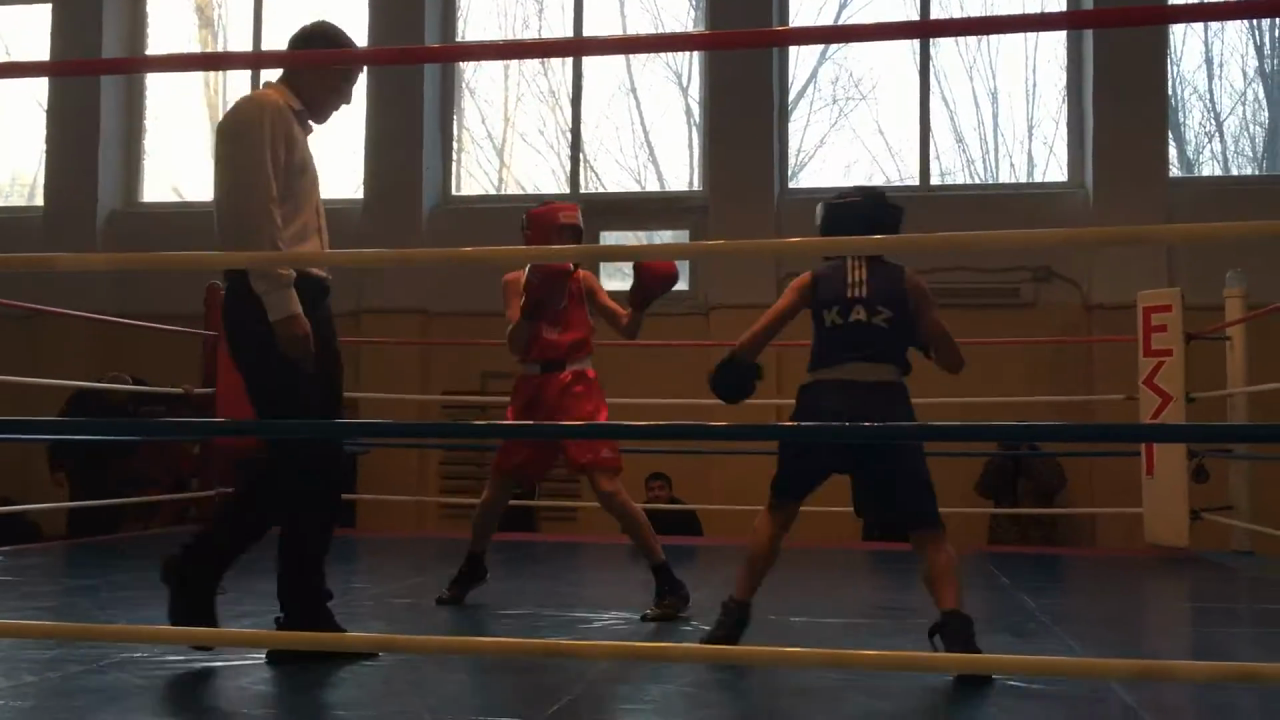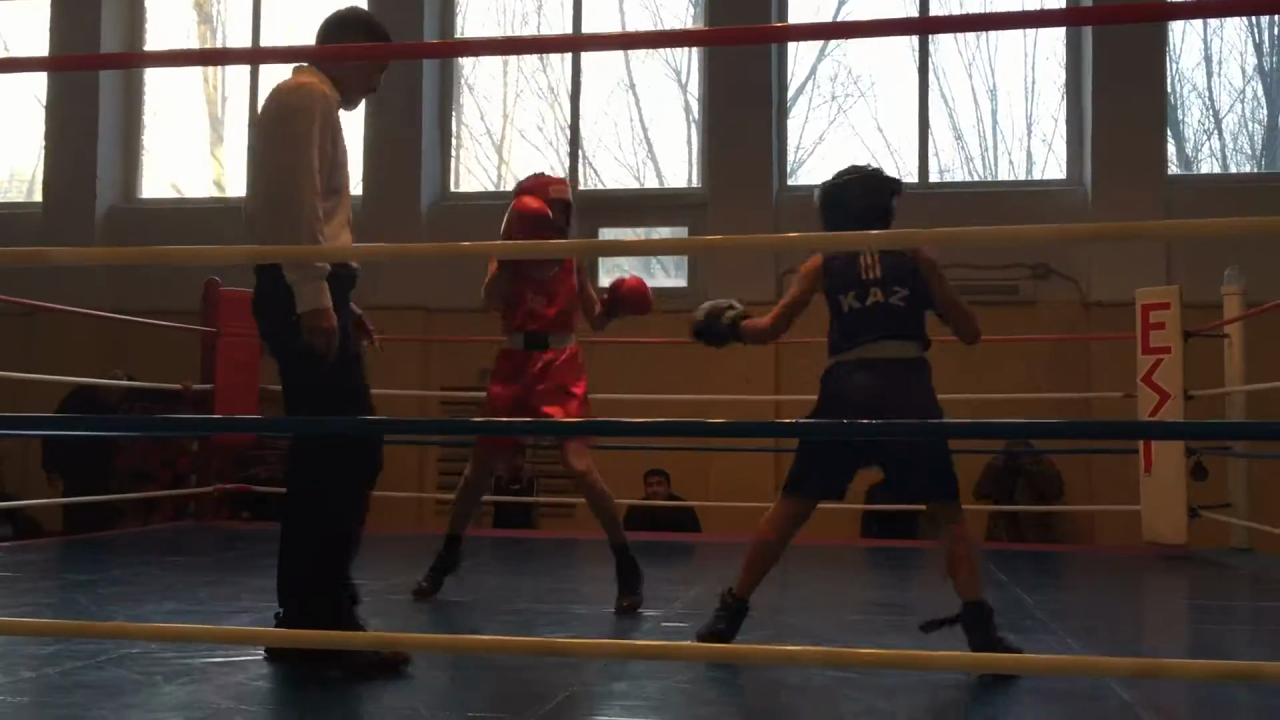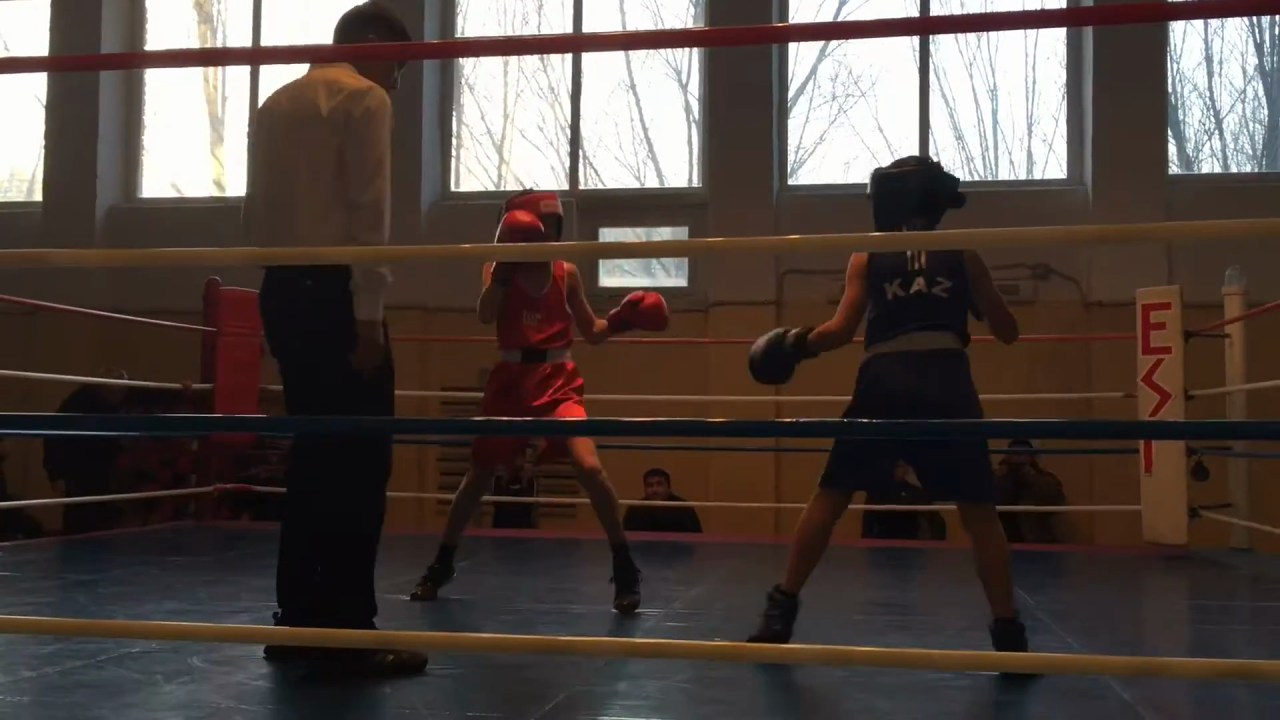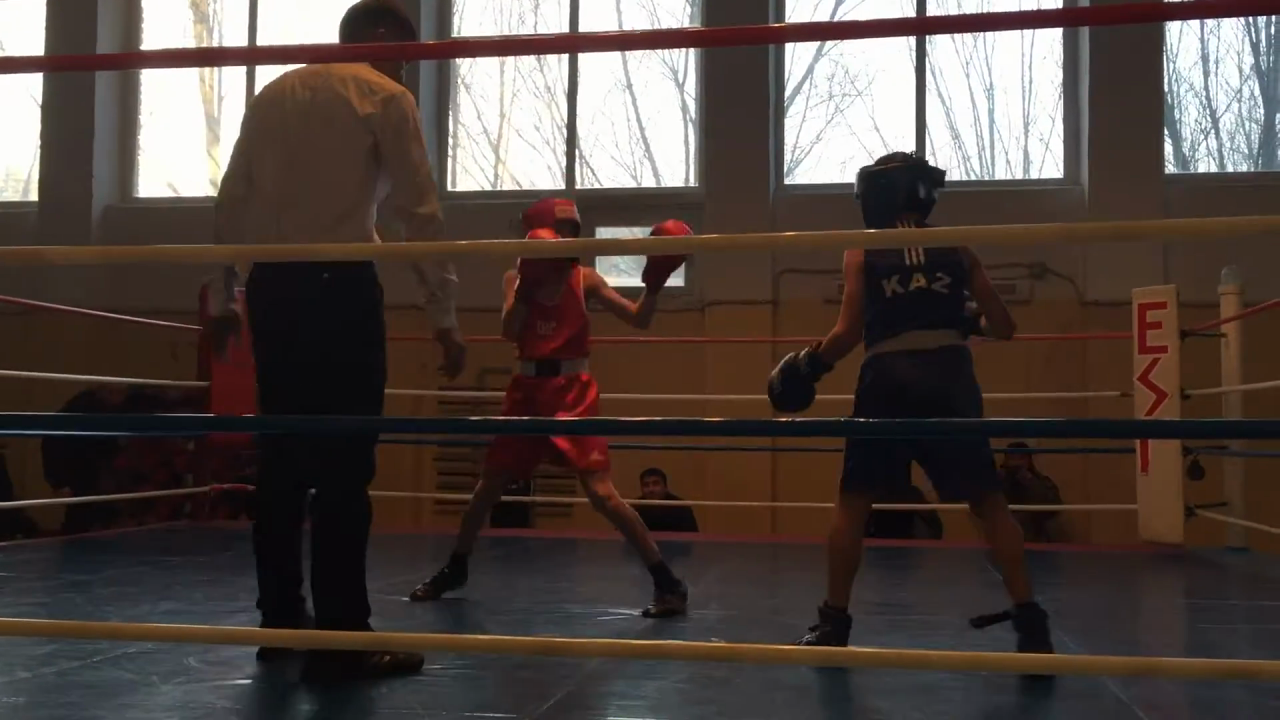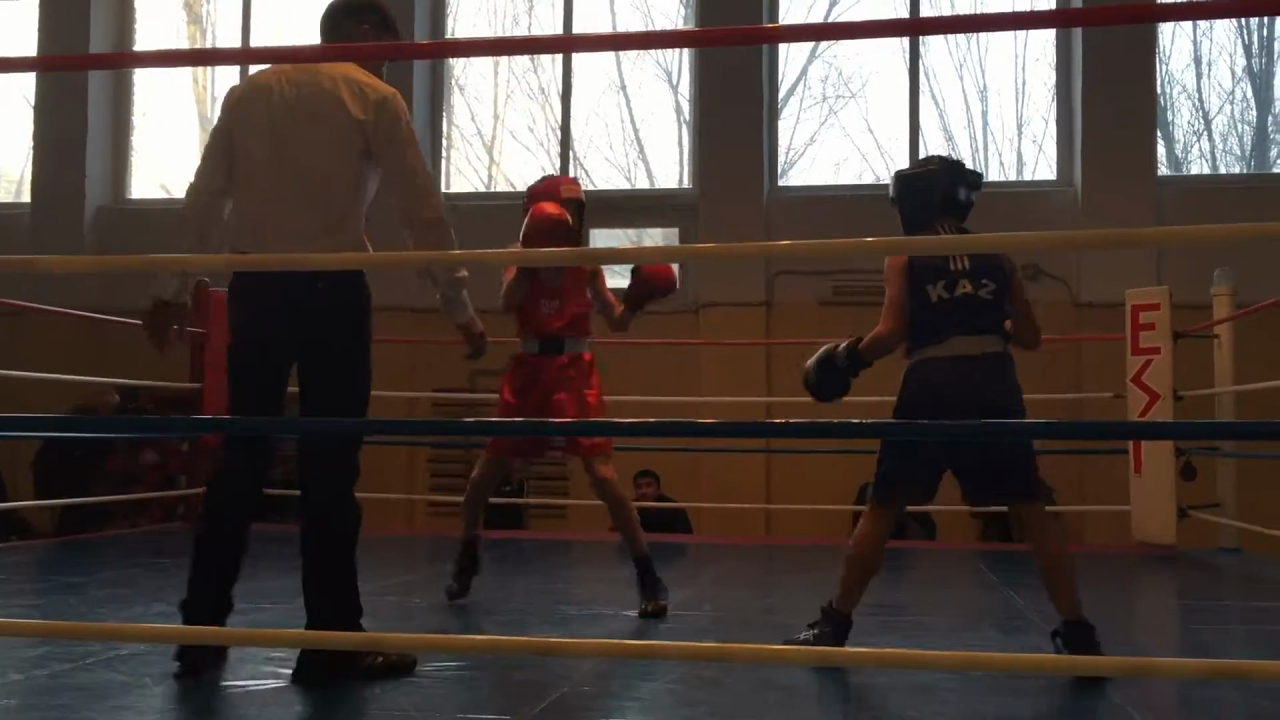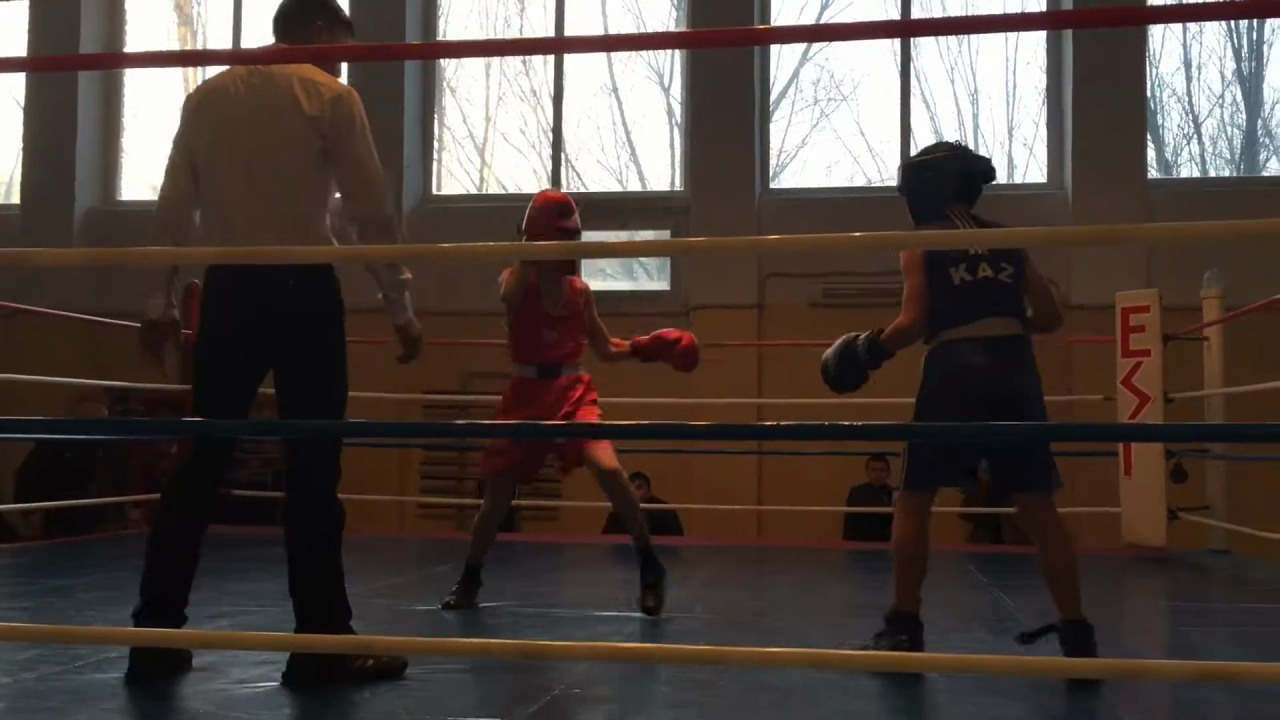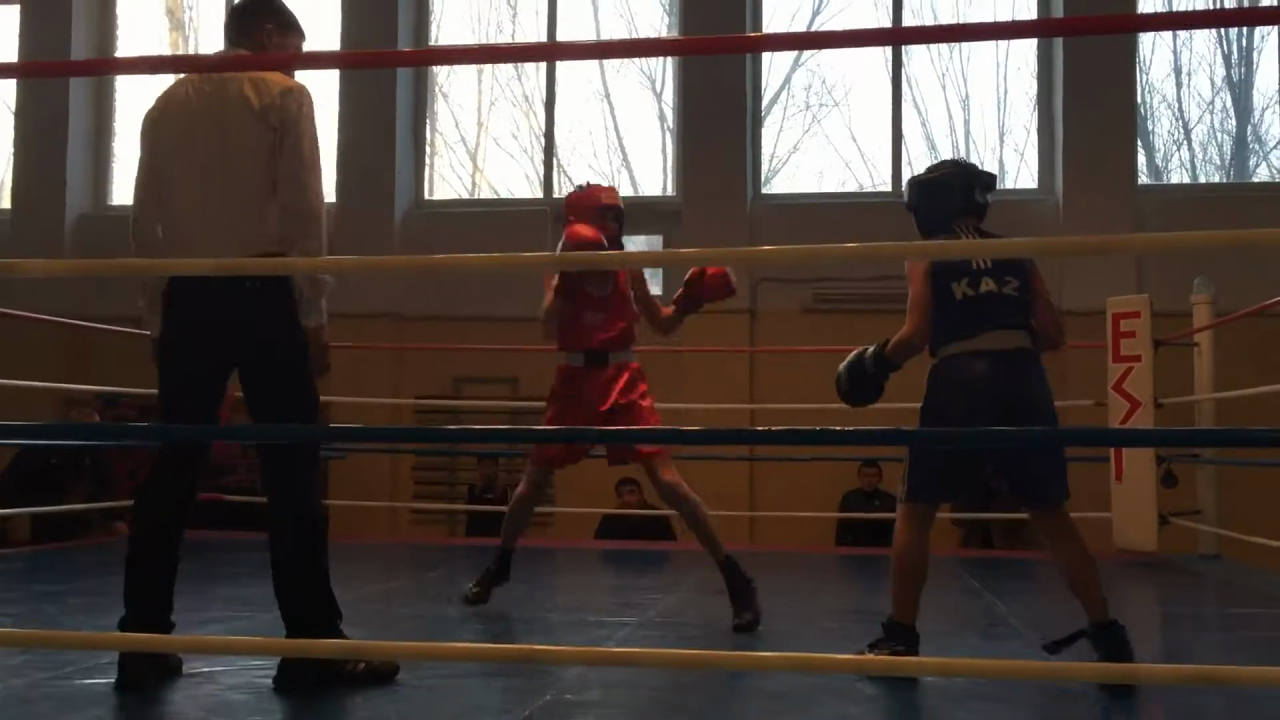
dt=0.2s
person 1, frame 1
left shoulder: (292, 125)
right shoulder: (262, 112)
right elbow: (252, 217)
right wrist: (281, 307)
left hip: (302, 307)
right hip: (270, 308)
left knee: (320, 462)
right knee: (297, 459)
left ankle: (305, 615)
right ankle: (196, 571)
person 1, frame 2
left shoulder: (298, 101)
right shoulder: (307, 96)
right elbow: (296, 203)
left wrist: (338, 301)
right wrist: (313, 296)
left hip: (304, 295)
right hip: (303, 297)
left knee: (321, 454)
right knee: (353, 450)
left ankle: (304, 619)
right ankle: (324, 619)
person 1, frame 3
left shoulder: (277, 102)
right shoulder: (363, 97)
left elbow: (258, 212)
right elbow: (368, 209)
right wrist: (369, 308)
left hip: (284, 289)
right hip: (332, 295)
left knee: (316, 455)
right knee: (361, 459)
left ankle: (299, 621)
right ankle: (344, 632)
person 1, frame 4
left shoulder: (270, 95)
right shoulder: (384, 97)
left elbow: (230, 204)
right elbow: (418, 213)
left wrist: (222, 298)
right wrist: (444, 316)
left hip: (270, 287)
right hip: (338, 287)
left knee: (282, 455)
right knee: (344, 461)
left ankle: (280, 618)
right ankle: (340, 636)
person 1, frame 5
left shoulder: (249, 91)
right shoulder: (374, 98)
left elbow: (203, 198)
right elbow: (422, 210)
left wrist: (175, 289)
right wrist: (460, 307)
left hip: (256, 288)
right hip: (330, 290)
left knee: (241, 456)
right knee: (329, 463)
left ankle: (203, 626)
right ankle: (331, 639)
person 1, frame 6
left shoulder: (207, 96)
right shoulder: (330, 96)
left elbow: (173, 209)
right elbow: (371, 208)
left wrist: (163, 303)
right wrist: (401, 307)
left hip: (227, 289)
right hip: (300, 288)
left knee: (205, 458)
right knee: (312, 465)
left ankle: (156, 632)
right ankle: (322, 642)
person 1, frame 7
left shoulder: (166, 105)
right shoulder: (282, 94)
left elbow: (145, 225)
right elbow: (302, 207)
left wrist: (155, 317)
right wrist: (314, 312)
left hip: (189, 298)
right hip: (261, 292)
left knee: (173, 465)
right knee: (291, 468)
left ankle: (144, 642)
right ankle: (313, 645)
person 2, frame 1
left shoulder: (813, 279)
right shoulder: (907, 281)
left elbow: (755, 339)
right elbow: (953, 363)
left wrist: (733, 367)
right wrist: (919, 337)
left hip: (822, 405)
right hip: (886, 407)
left knee: (778, 512)
right knee: (928, 534)
left ankle: (734, 616)
right ankle: (954, 627)
person 2, frame 2
left shoulder: (824, 264)
right shoulder: (917, 258)
left elbow: (770, 329)
right elbow: (969, 332)
left wrist: (730, 323)
right wrist: (936, 303)
left hip: (847, 389)
right hip: (908, 388)
left knee: (792, 505)
right knee: (947, 511)
left ankle: (730, 611)
right ankle: (978, 622)
person 2, frame 3
left shoulder: (867, 258)
right shoulder: (962, 254)
left elbow: (840, 332)
right elbow: (1007, 333)
left wrist: (794, 344)
left hip: (884, 381)
right hip: (946, 380)
left knee: (829, 498)
right knee: (978, 512)
left ankle: (781, 610)
right ankle: (1008, 633)
person 2, frame 4
left shoulder: (862, 253)
right shoulder: (957, 249)
left elbow: (849, 331)
right elbow: (1004, 328)
left wrist: (808, 364)
right wrist: (973, 318)
left hip: (887, 379)
right hip: (949, 376)
left knee: (853, 503)
right knee: (988, 502)
left ankle: (832, 624)
right ankle: (1029, 620)
person 2, frame 5
left shoulder: (902, 256)
right shoulder: (996, 254)
left elbow: (891, 334)
right elbow: (1030, 337)
left wrist: (847, 358)
left hip: (931, 384)
right hip: (992, 384)
left knee: (883, 509)
right knee: (1030, 511)
left ankle: (833, 623)
right ankle: (1077, 634)
person 2, frame 6
left shoulder: (920, 243)
right shoulder: (1007, 239)
left elbow: (912, 323)
right elbow: (1050, 318)
left wrist: (868, 350)
left hip: (954, 370)
right hip: (1015, 369)
left knee: (914, 499)
right knee: (1037, 505)
left ankle: (904, 627)
right ankle: (1076, 634)
person 2, frame 7
left shoulder: (926, 256)
right shoulder: (1016, 254)
left elbow: (917, 334)
right elbow: (1053, 335)
left wrist: (877, 362)
left hip: (960, 383)
right hip: (1023, 380)
left knee: (916, 511)
right knee: (1052, 516)
left ankle: (899, 638)
right ankle: (1108, 636)
person 3, frame 1
left shoulder: (583, 281)
right shoulder: (516, 281)
left elbow: (626, 330)
right elbow: (514, 345)
left wrist: (641, 301)
right wrist: (532, 303)
left hip: (578, 391)
right hip: (532, 392)
left knee: (609, 490)
right knee: (495, 493)
left ankle: (669, 584)
right ankle: (472, 569)
person 3, frame 2
left shoulder: (573, 258)
right shoulder: (507, 252)
left elbow: (596, 321)
right elbow: (492, 303)
left wrist: (614, 304)
right wrist: (509, 255)
left hip: (560, 367)
right hip: (513, 366)
left knee: (580, 467)
right knee: (481, 467)
left ankle: (626, 567)
right ankle: (447, 556)
person 3, frame 3
left shoulder: (566, 273)
right shoulder: (499, 270)
left elbow: (592, 333)
right elbow: (486, 315)
left wrist: (621, 319)
right wrist: (504, 268)
left hip: (557, 381)
right hip: (510, 380)
left knee: (589, 468)
right knee: (478, 478)
left ankle: (625, 570)
right ankle: (442, 564)
person 3, frame 4
left shoulder: (585, 279)
right shoulder: (517, 278)
left elbow: (639, 319)
right elbow: (510, 331)
left wrist: (655, 280)
right wrist: (529, 282)
left hip: (573, 393)
right hip: (527, 390)
left knee: (602, 494)
right knee: (490, 486)
left ankle: (666, 582)
right ankle: (455, 569)
person 3, frame 5
left shoulder: (585, 264)
right shoulder: (519, 256)
left elbow: (617, 321)
right elbow: (508, 304)
left wrist: (636, 298)
right wrist: (529, 257)
left hip: (574, 372)
right hip: (527, 371)
left knee: (603, 475)
right knee: (490, 469)
left ankle: (648, 576)
right ankle: (467, 558)
person 3, frame 6
left shoulder: (580, 290)
right shoulder: (519, 274)
left elbow: (606, 349)
right elbow: (507, 299)
left wrist: (647, 347)
left hip: (573, 394)
right hip: (525, 396)
left knee: (609, 469)
right knee: (497, 497)
left ankle: (649, 565)
right ankle: (469, 579)
person 3, frame 7
left shoulder: (628, 270)
right shoulder: (562, 274)
left elbow: (661, 322)
right elbow: (550, 330)
left wrist: (689, 298)
right wrist: (566, 278)
left hip: (623, 383)
right hip: (574, 385)
left knee: (668, 481)
right knee: (532, 482)
left ankle: (737, 581)
right ankle: (499, 567)
